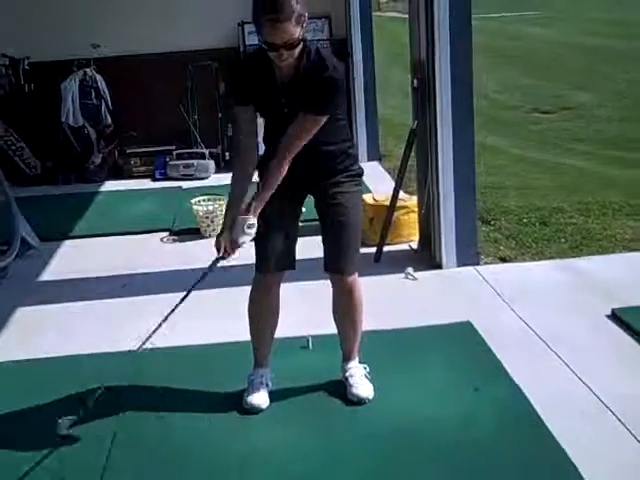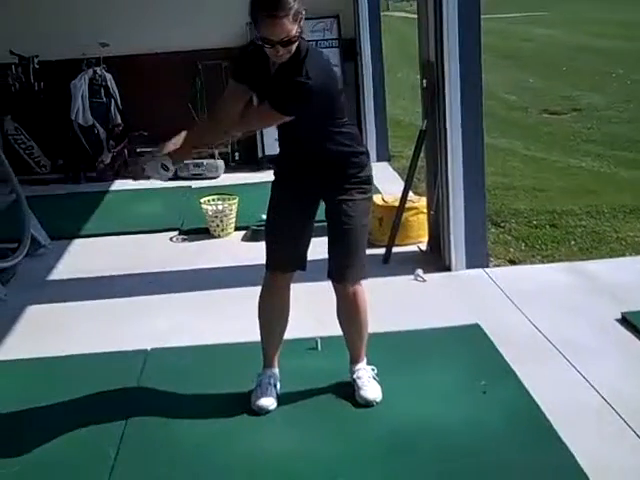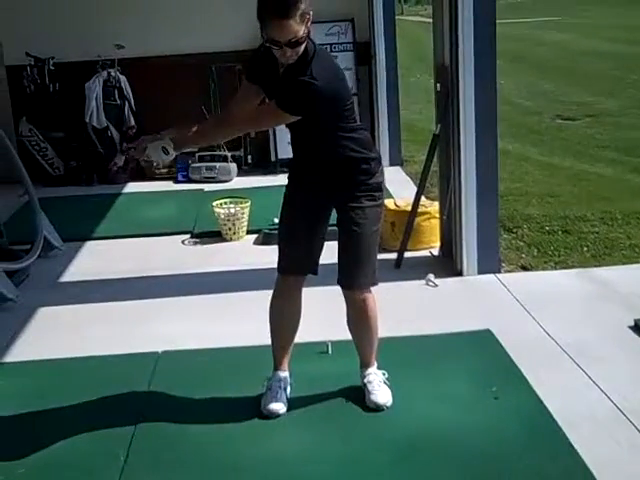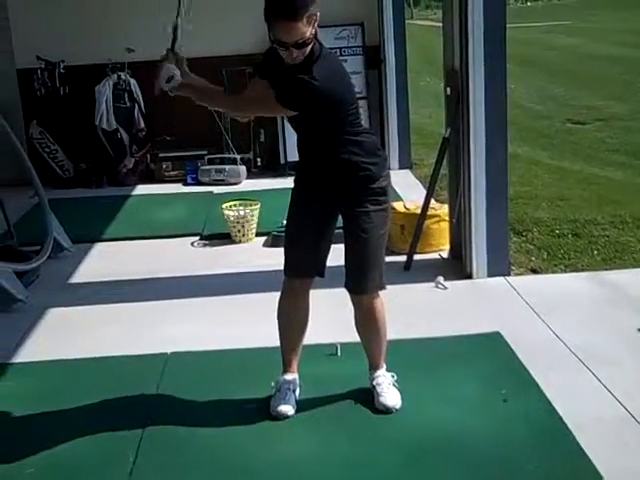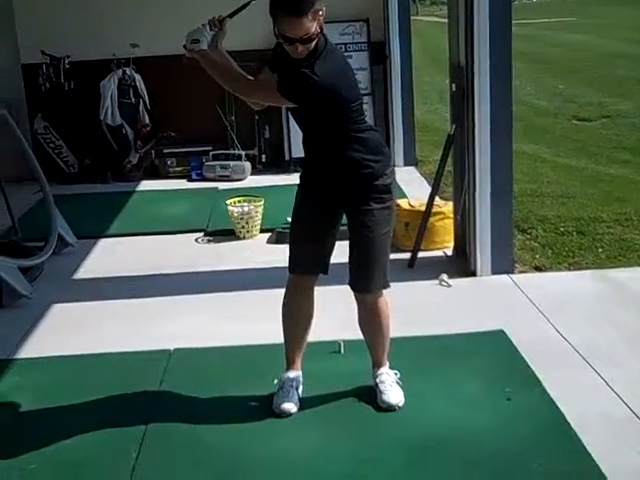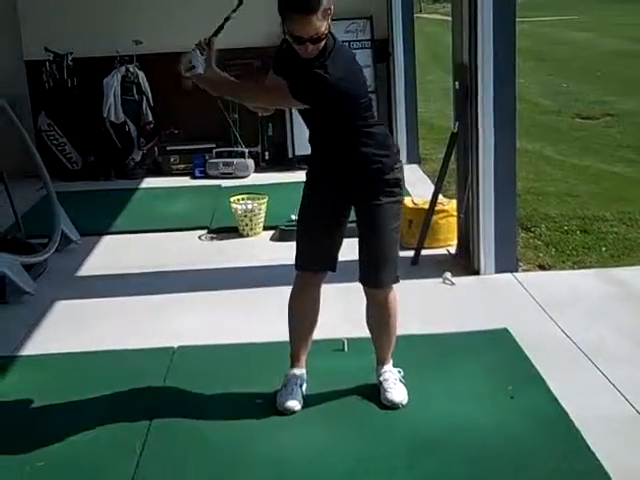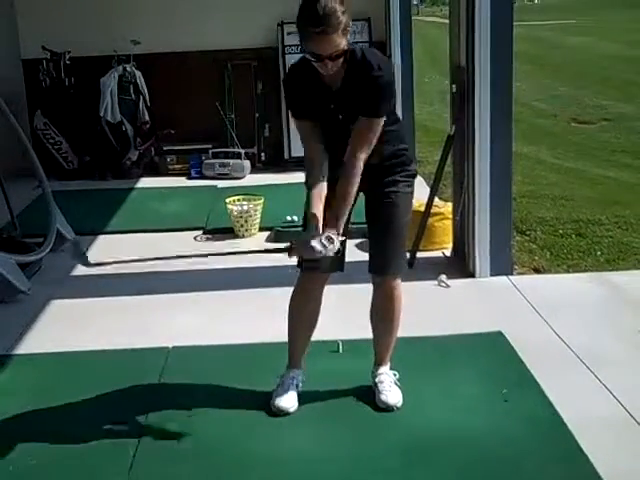
dt=0.4s
person 1, frame 1
left shoulder: (327, 73)
right shoulder: (248, 72)
left elbow: (288, 150)
right elbow: (246, 149)
left wrist: (253, 209)
right wrist: (232, 214)
left hip: (335, 170)
right hip: (275, 172)
left knee: (345, 275)
right knee: (268, 274)
left ankle: (352, 364)
right ankle: (261, 371)
person 1, frame 2
left shoulder: (310, 79)
right shoulder: (252, 58)
left elbow: (236, 129)
right elbow: (221, 119)
left wrist: (174, 158)
right wrist: (169, 149)
left hip: (345, 173)
right hip: (295, 168)
left knee: (348, 281)
right knee: (277, 274)
left ankle: (360, 367)
right ankle: (270, 370)
person 1, frame 3
left shoulder: (315, 82)
right shoulder: (265, 58)
left elbow: (242, 125)
right elbow: (231, 115)
left wrist: (180, 142)
right wrist: (176, 136)
left hip: (354, 178)
right hip: (307, 174)
left knee: (356, 287)
right knee: (289, 278)
left ankle: (370, 371)
right ankle: (280, 374)
person 1, frame 4
left shoulder: (318, 82)
right shoulder: (279, 57)
left elbow: (242, 106)
right elbow: (245, 107)
left wrist: (185, 83)
right wrist: (188, 80)
left hip: (362, 181)
right hip: (314, 176)
left knee: (364, 290)
right knee: (295, 281)
left ankle: (379, 373)
right ankle: (289, 376)
person 1, frame 5
left shoulder: (319, 77)
right shoulder: (289, 50)
left elbow: (249, 91)
right elbow: (257, 96)
left wrist: (202, 54)
right wrist: (217, 51)
left hip: (366, 180)
right hip: (319, 174)
left knee: (368, 288)
right knee: (301, 278)
left ankle: (382, 370)
right ankle: (292, 373)
person 1, frame 6
left shoulder: (330, 75)
right shoulder: (293, 50)
left elbow: (257, 96)
right elbow: (264, 104)
left wrist: (205, 77)
right wrist: (211, 70)
left hip: (375, 174)
right hip: (326, 171)
left knee: (378, 285)
right knee: (308, 276)
left ankle: (386, 368)
right ankle: (297, 370)
person 1, frame 7
left shoulder: (376, 73)
right shoulder: (298, 79)
left elbow: (358, 156)
right elbow: (315, 155)
left wrist: (338, 222)
right wrist: (315, 215)
left hip: (388, 168)
right hip: (331, 169)
left knee: (387, 277)
right knee: (311, 275)
left ankle: (382, 369)
right ankle: (293, 371)
